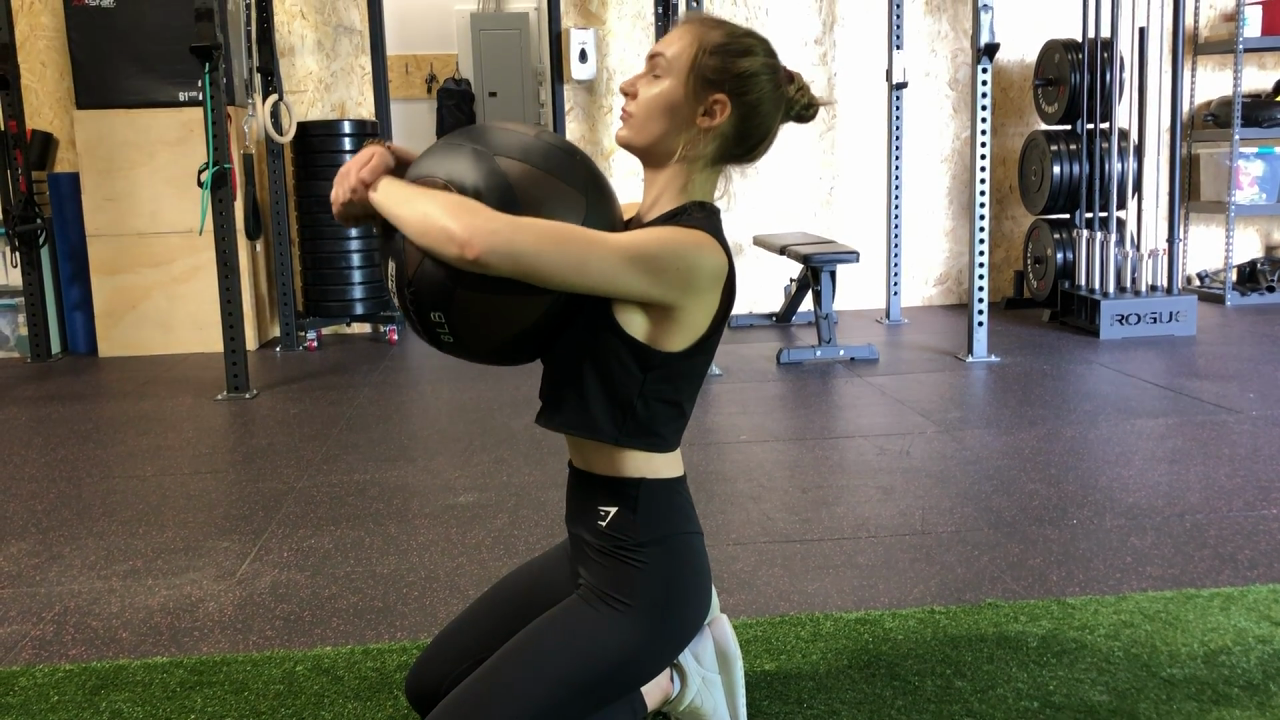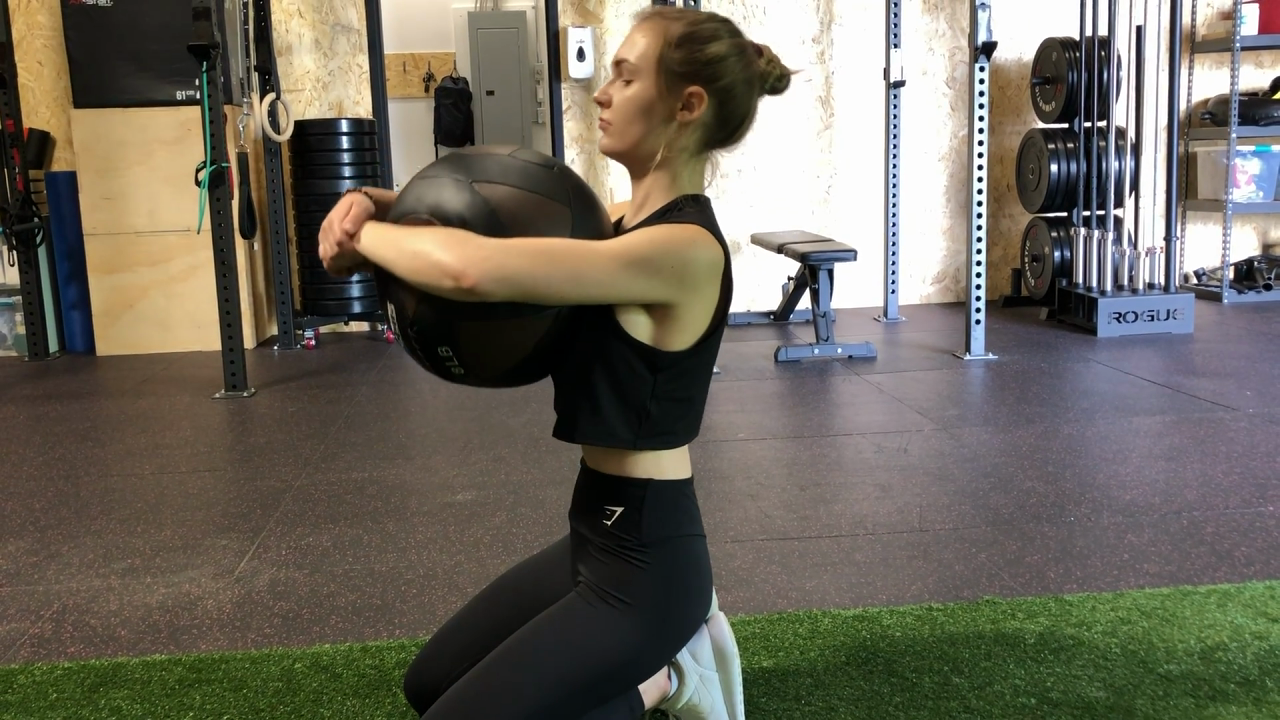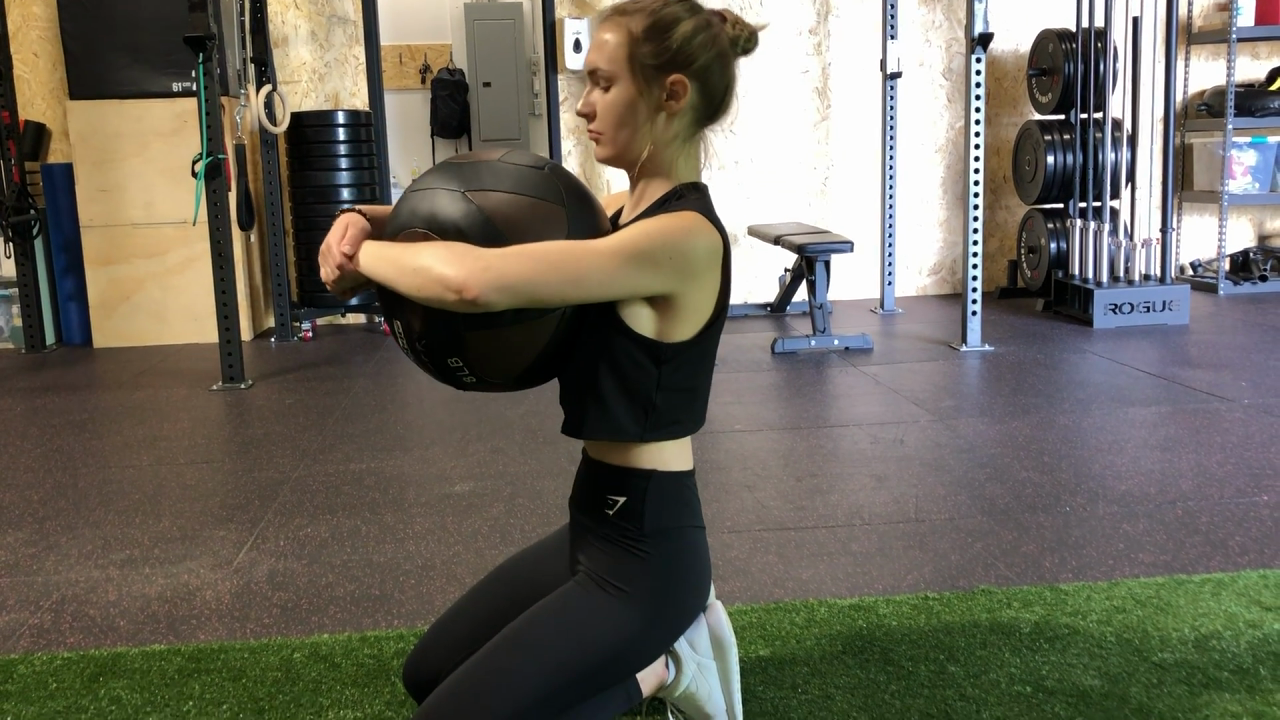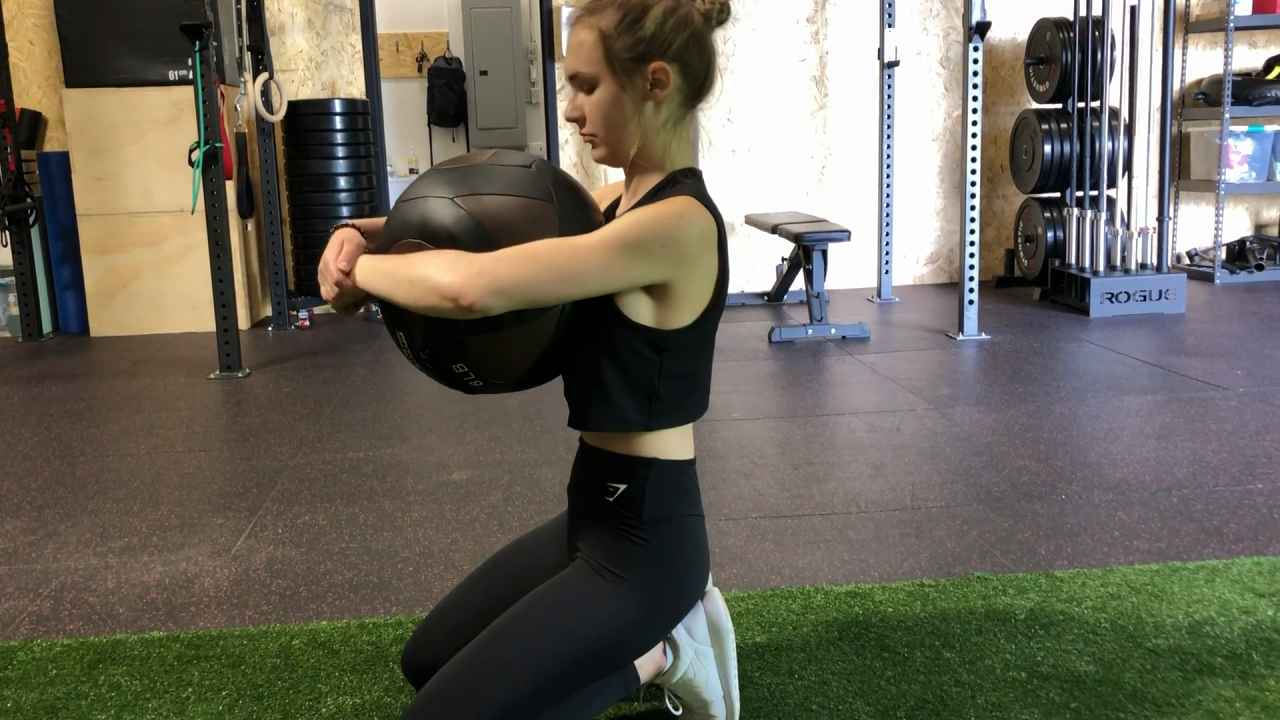
dt=0.3s
person 1, frame 1
left shoulder: (689, 253)
right shoulder: (644, 223)
left elbow: (480, 241)
right elbow: (502, 206)
left wrist: (377, 189)
right wrist: (395, 159)
left hip: (643, 563)
right hip: (601, 536)
right ankle: (663, 658)
person 1, frame 2
left shoulder: (684, 248)
right shoulder: (633, 219)
left elbow: (473, 268)
left wrist: (367, 238)
right wrist: (373, 204)
left hip: (645, 561)
right hip: (603, 533)
right ankle: (659, 660)
person 1, frame 3
left shoulder: (684, 235)
right shoulder: (629, 211)
left elbow: (474, 280)
left wrist: (365, 255)
right wrist: (367, 220)
left hip: (644, 550)
right hip: (599, 523)
right ankle: (654, 649)
person 1, frame 4
left shoulder: (678, 223)
right shoulder: (629, 200)
left elbow: (471, 287)
left wrist: (363, 271)
right wrist: (365, 233)
left hip: (644, 537)
right hip: (598, 510)
right knee: (425, 660)
left ankle: (655, 654)
right ankle: (651, 635)
